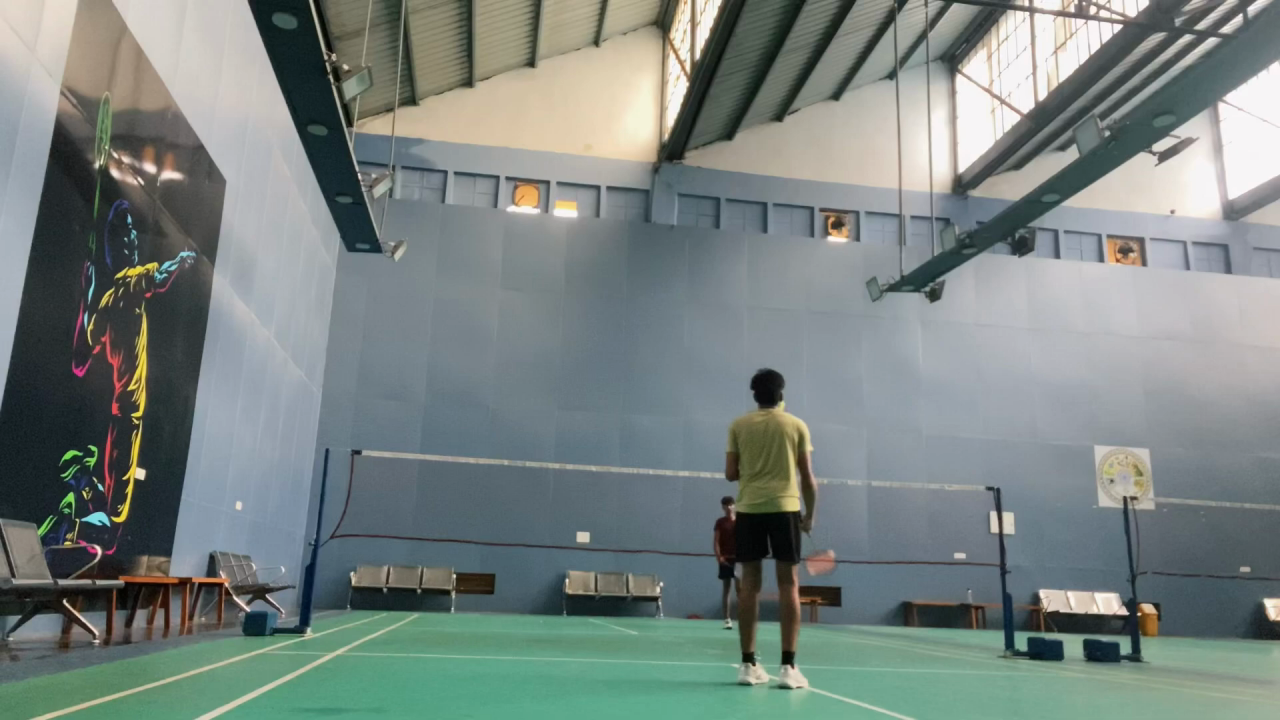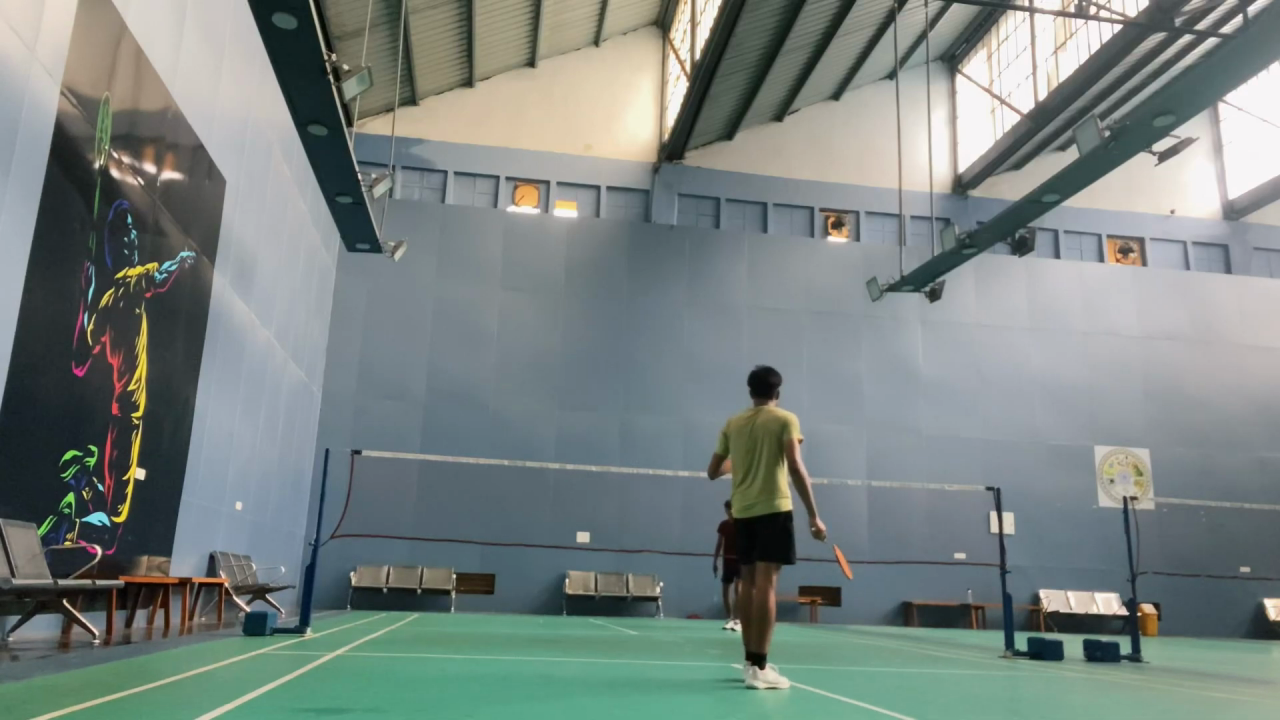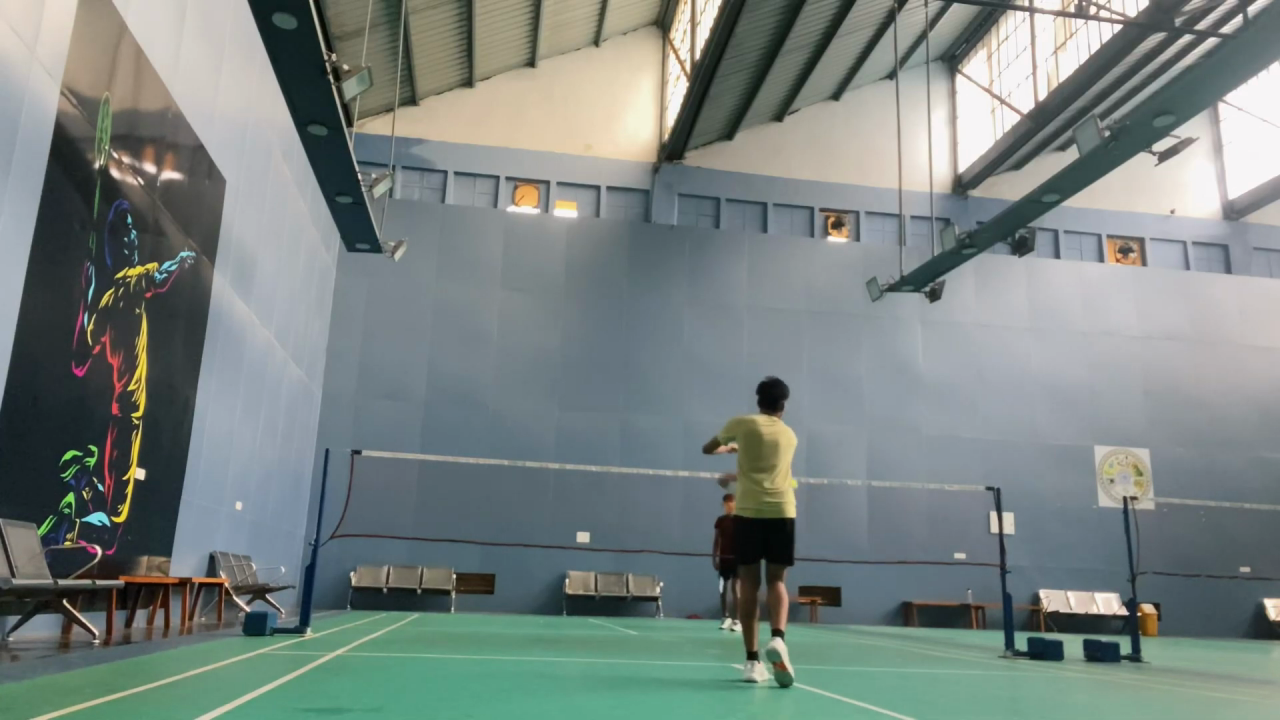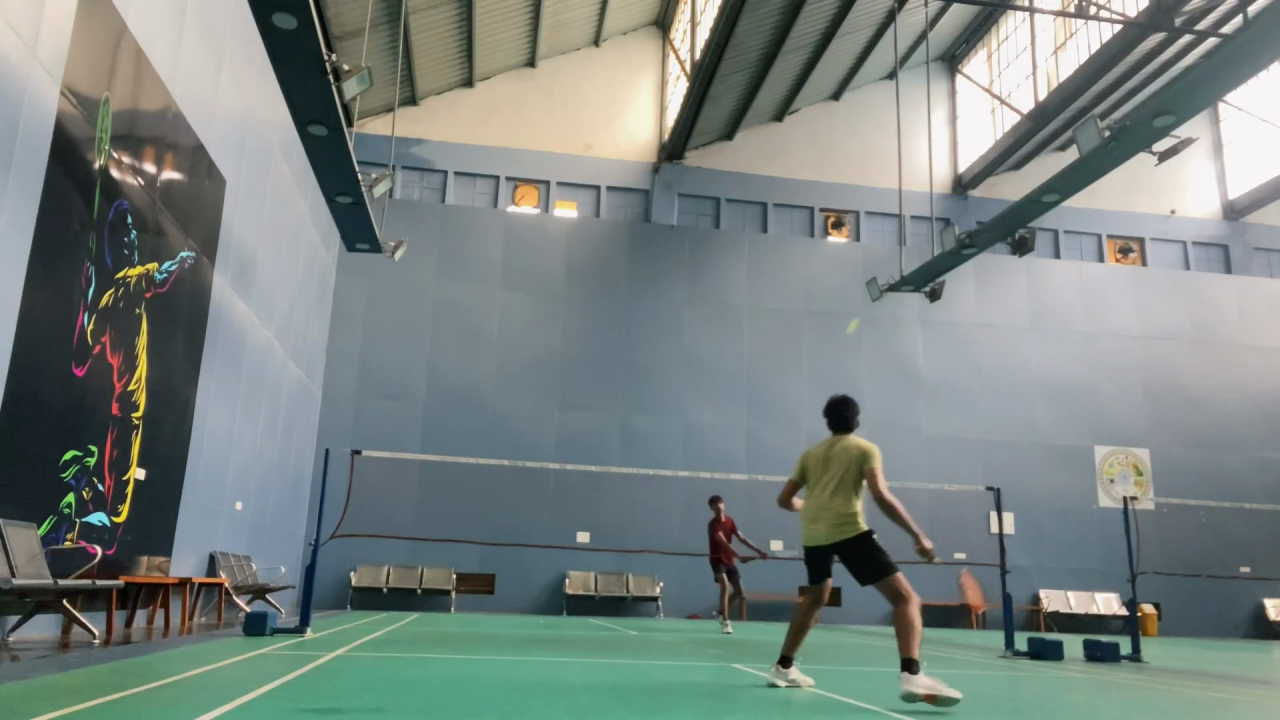
dt=1s
person 1, frame 1
left shoulder: (137, 279)
right shoulder: (107, 290)
left elbow: (159, 276)
right elbow: (81, 357)
left wrist: (178, 263)
right wrist: (85, 300)
left hip: (129, 394)
left knee: (120, 471)
left ankle: (110, 537)
person 1, frame 2
left shoulder: (138, 278)
right shoulder: (106, 289)
left elbow: (159, 276)
right elbow: (81, 356)
left wrist: (178, 263)
right wrist: (85, 300)
left hip: (129, 395)
left knee: (121, 470)
left ankle: (110, 533)
right ankle: (86, 532)
person 1, frame 3
left shoulder: (138, 278)
right shoulder: (105, 289)
left elbow: (159, 277)
right elbow: (81, 355)
left wrist: (176, 264)
right wrist: (85, 300)
left hip: (129, 392)
left knee: (120, 469)
left ankle: (111, 531)
person 1, frame 4
left shoulder: (138, 278)
right shoulder: (100, 285)
left elbow: (159, 277)
right elbow: (81, 358)
left wrist: (177, 264)
right wrist: (86, 300)
left hip: (128, 394)
left knee: (120, 468)
left ankle: (111, 532)
person 2, frame 1
left shoulder: (739, 425)
right shoulder: (797, 426)
left elbow: (732, 474)
right elbow: (808, 478)
right wrist: (808, 514)
left hip: (748, 510)
right hip: (785, 509)
left knee: (749, 585)
right knee: (788, 585)
left ankle: (748, 664)
right ankle: (788, 666)
person 2, frame 2
left shoulder: (732, 424)
right shoulder: (785, 419)
left elbow: (713, 472)
right elbow: (796, 468)
right wrist: (814, 516)
left hip: (741, 511)
right hip: (773, 509)
left knee: (749, 583)
right knee: (766, 583)
left ankle: (751, 660)
right ankle: (759, 668)
person 2, frame 3
left shoulder: (742, 423)
right shoulder: (790, 435)
left elbow: (709, 449)
left hip: (749, 511)
right hip: (783, 512)
left knee: (749, 583)
right knee: (777, 580)
left ankle: (752, 661)
right ankle: (777, 638)
person 2, frame 4
left shoulder: (810, 454)
right shoulder: (865, 449)
left elbow: (784, 499)
right elbow: (882, 497)
right wrist: (918, 536)
left hip: (814, 536)
right hip: (849, 532)
left knee: (815, 597)
right knee: (906, 599)
left ankle: (783, 667)
right ankle: (912, 678)
